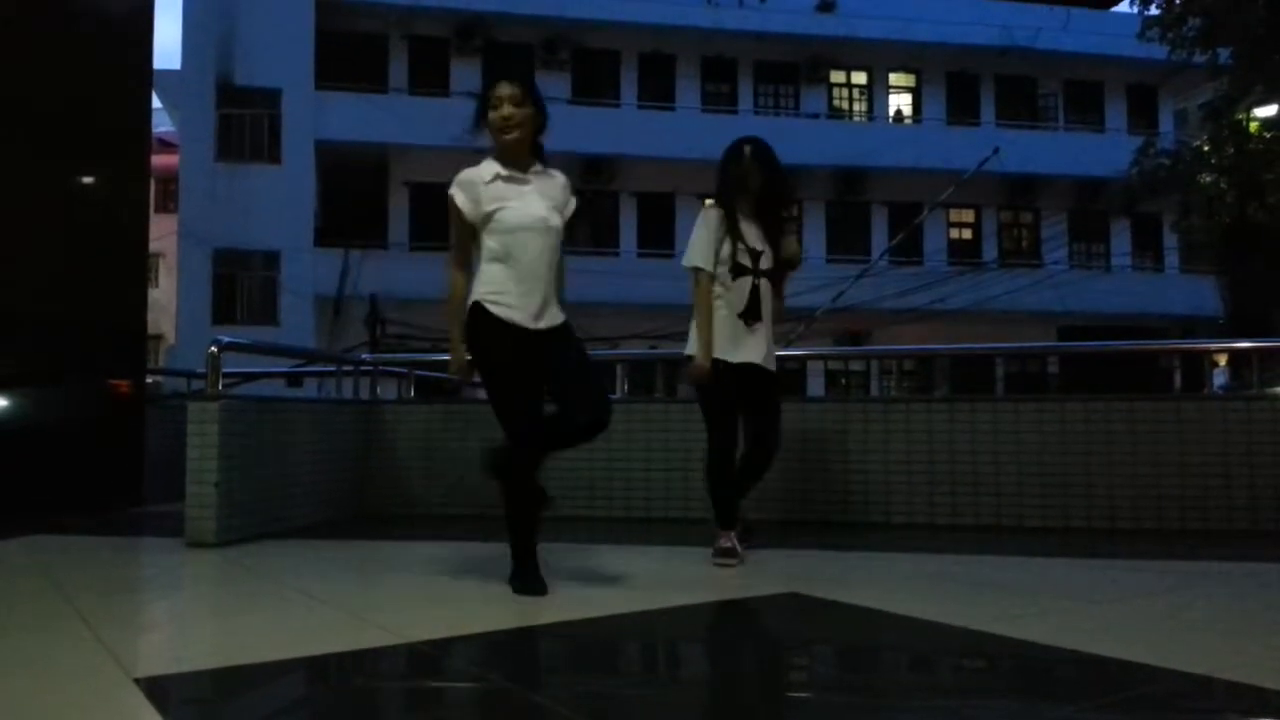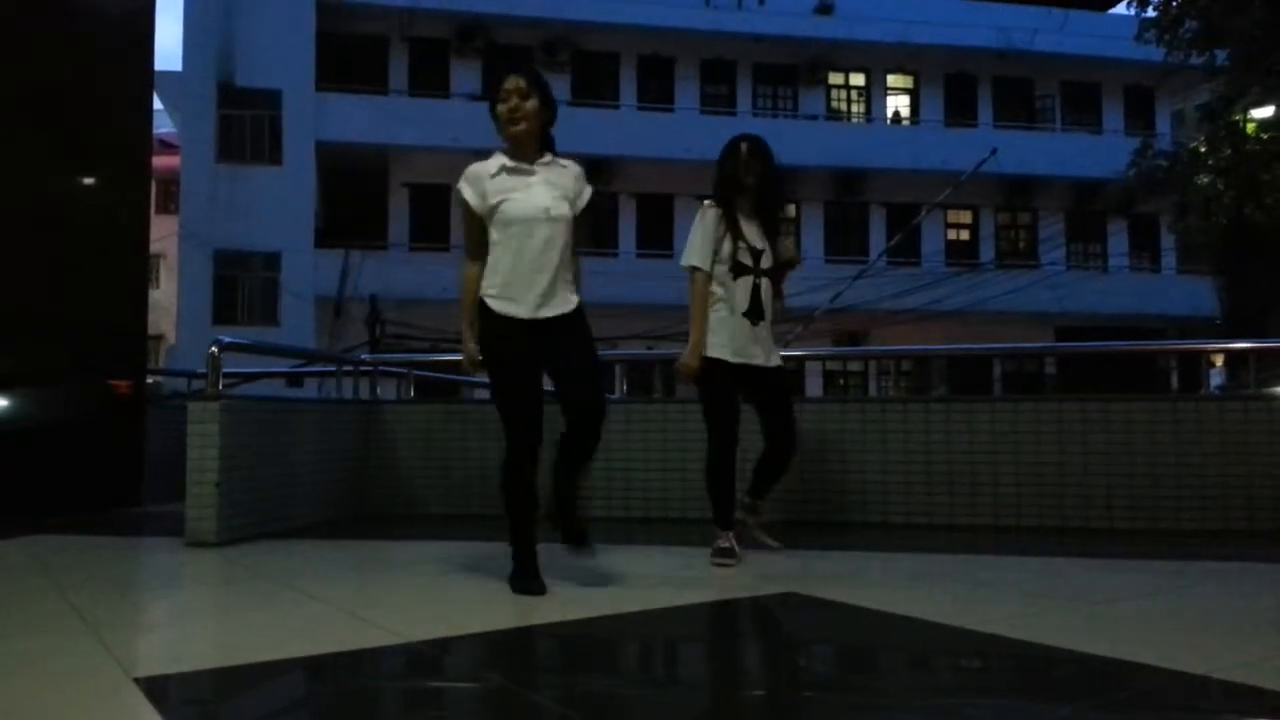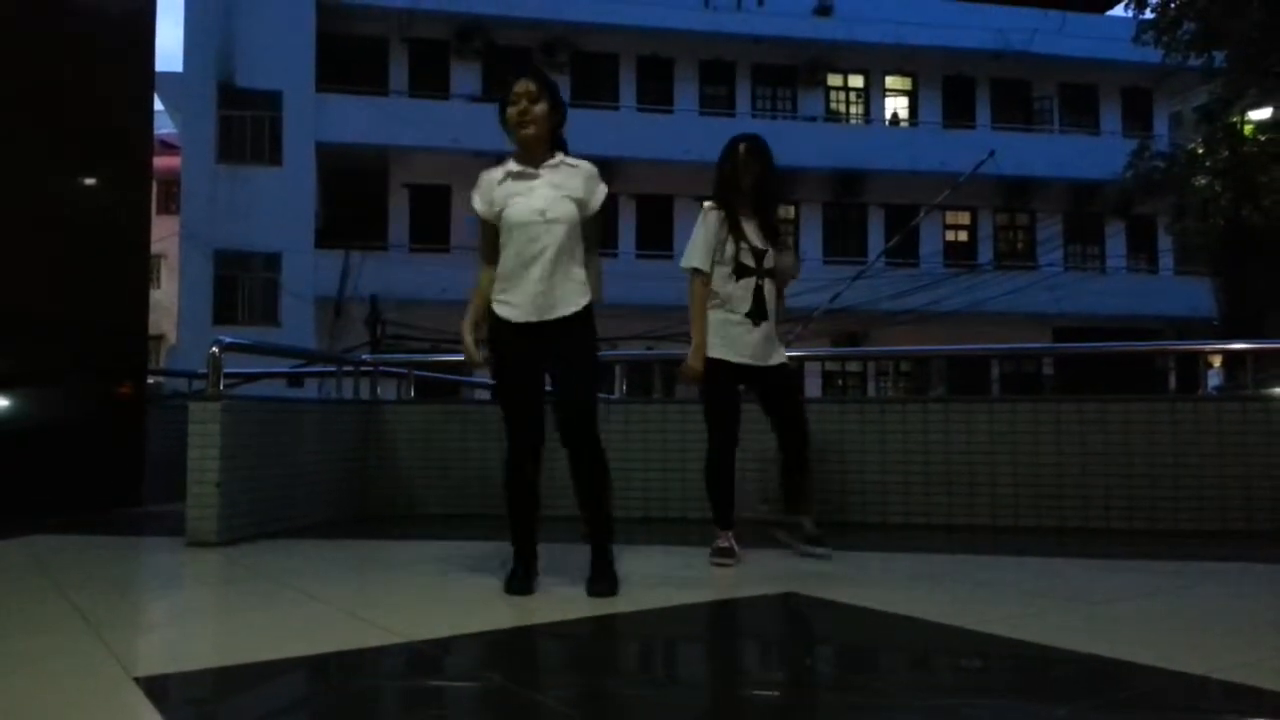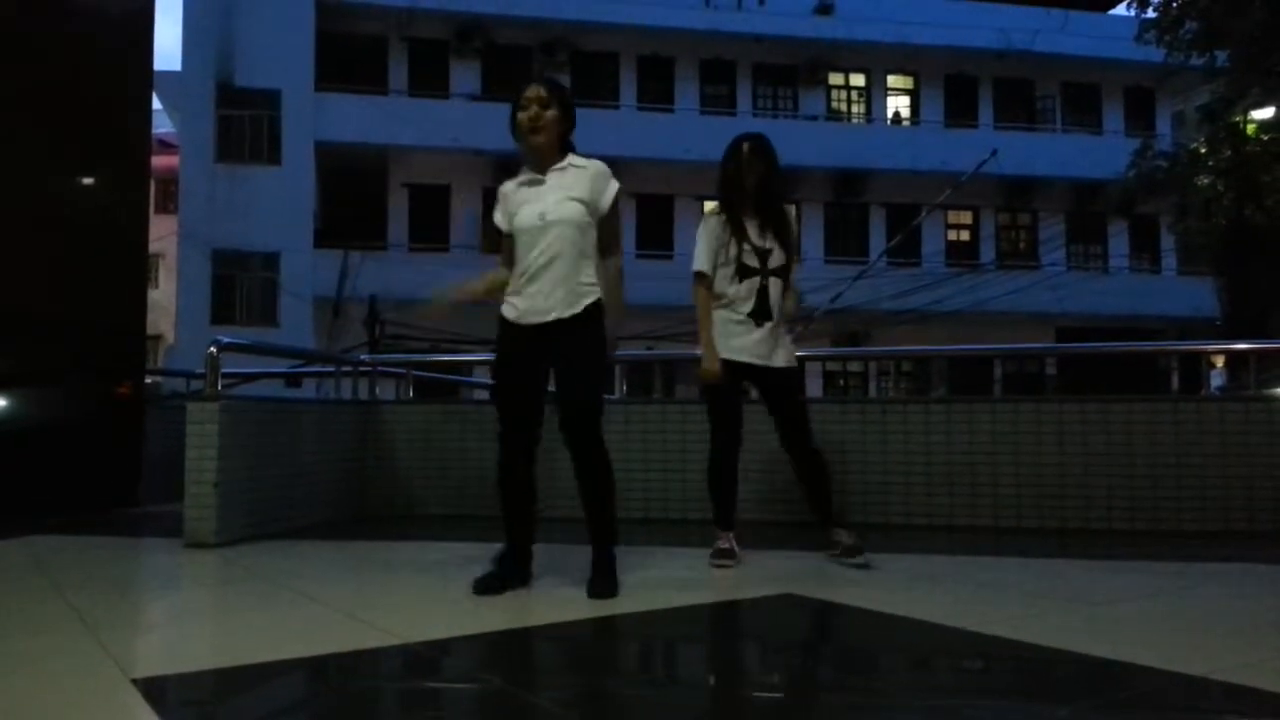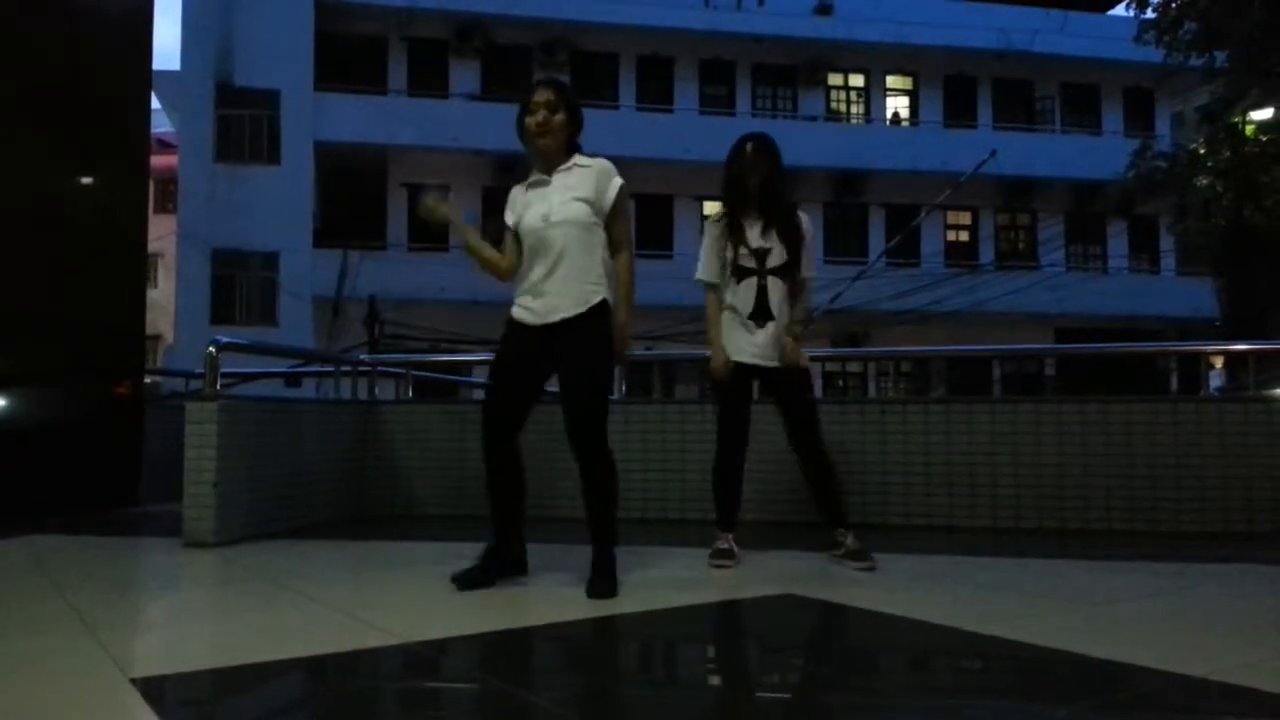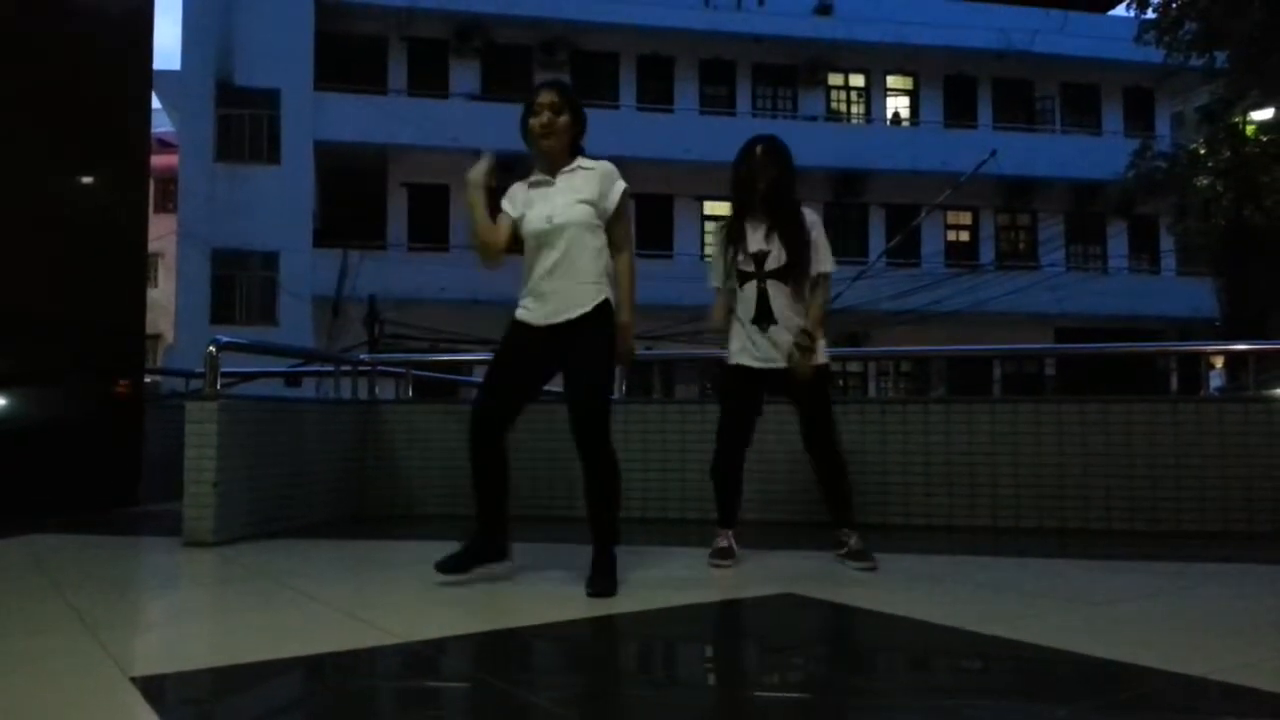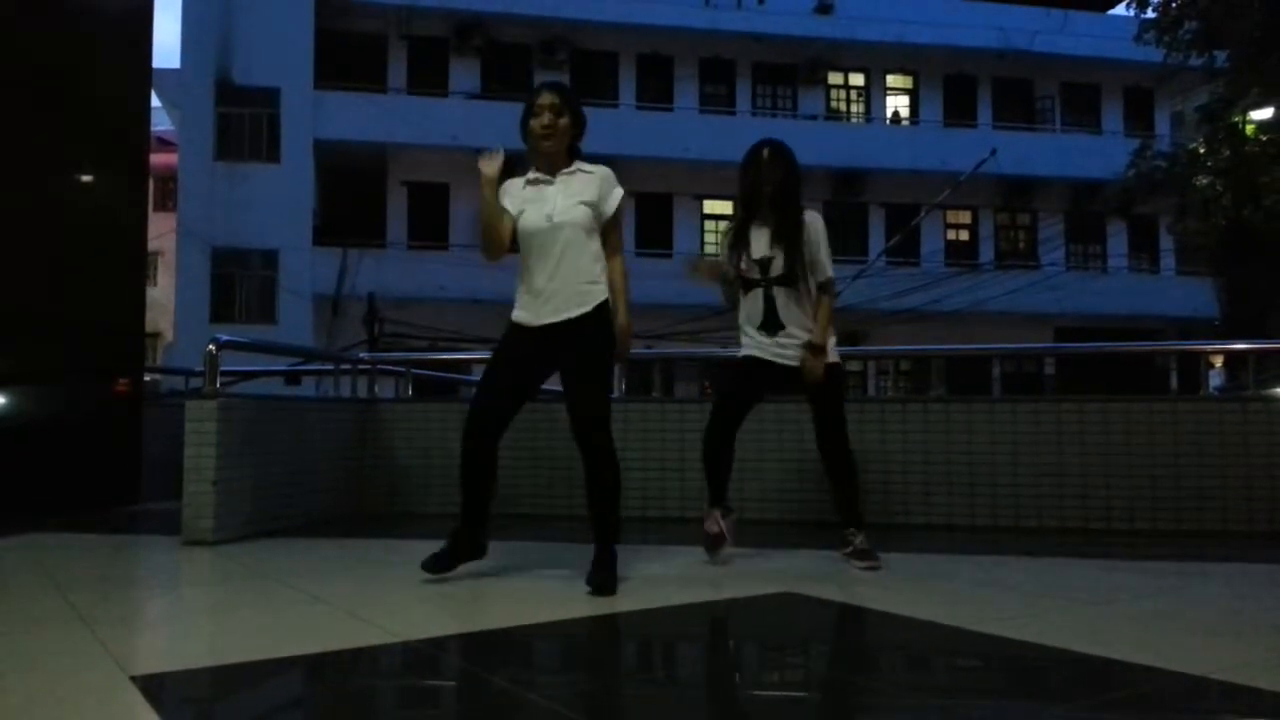
dt=0.1s
person 1, frame 1
left shoulder: (557, 185)
right shoulder: (473, 182)
right elbow: (460, 266)
right wrist: (457, 340)
left hip: (550, 325)
right hip: (496, 324)
left knee: (592, 413)
right knee: (525, 435)
left ankle: (514, 464)
right ankle: (524, 560)
person 1, frame 2
left shoulder: (570, 174)
right shoulder: (481, 176)
left elbow: (570, 251)
right elbow: (475, 259)
left wrist: (575, 309)
right wrist: (467, 328)
left hip: (563, 318)
right hip: (505, 320)
left knee: (589, 417)
right knee: (521, 438)
left ankle: (564, 496)
right ankle: (524, 559)
person 1, frame 3
left shoulder: (583, 175)
right shoulder: (493, 183)
left elbow: (590, 253)
right elbow: (491, 263)
left wrist: (593, 311)
right wrist: (470, 322)
left hip: (570, 319)
right hip: (512, 325)
left knee: (581, 433)
right knee: (523, 440)
left ankle: (601, 552)
right ankle: (523, 558)
person 1, frame 4
left shoulder: (593, 174)
right shoulder: (510, 193)
left elbow: (609, 254)
right elbow: (512, 272)
left wrist: (609, 313)
right wrist: (464, 294)
left hip: (577, 323)
right hip: (519, 325)
left knee: (582, 438)
right knee: (516, 441)
left ankle: (603, 558)
right ankle: (516, 556)
person 1, frame 5
left shoulder: (598, 174)
right shoulder: (520, 194)
left elbow: (621, 250)
right elbow: (508, 268)
left wrist: (622, 314)
right wrist: (456, 224)
left hip: (584, 321)
right hip: (528, 324)
left knee: (588, 437)
right knee: (496, 430)
left ankle: (603, 557)
right ankle: (506, 548)
person 1, frame 6
left shoulder: (602, 175)
right shoulder: (519, 193)
left elbow: (621, 251)
right elbow: (491, 253)
left wrist: (625, 312)
right wrist: (474, 192)
left hip: (588, 323)
right hip: (531, 324)
left knee: (592, 439)
right knee: (485, 422)
left ankle: (604, 557)
right ankle: (490, 536)
person 1, frame 7
left shoulder: (599, 180)
right shoulder: (514, 190)
left elbow: (613, 254)
right elbow: (495, 248)
left wrist: (621, 313)
right wrist: (487, 184)
left hip: (586, 322)
right hip: (528, 325)
left knee: (593, 437)
right knee: (480, 424)
left ankle: (605, 555)
right ankle: (470, 534)
person 2, frame 1
left shoulder: (772, 225)
right shoulder: (715, 217)
right elbow: (701, 285)
left wrist: (788, 263)
right wrist: (704, 349)
left hip: (758, 354)
right hip: (717, 352)
left knee: (766, 443)
right knee: (723, 441)
left ankle: (730, 510)
right ankle: (727, 531)
person 2, frame 2
left shoulder: (772, 223)
right shoulder: (713, 216)
right elbow: (698, 283)
left wrist: (785, 266)
right wrist: (694, 346)
left hip: (762, 352)
right hip: (718, 350)
left knee: (784, 436)
right knee: (723, 442)
left ankle: (751, 504)
right ankle: (724, 532)
person 2, frame 3
left shoulder: (771, 223)
right shoulder: (715, 217)
right elbow: (699, 284)
left wrist: (785, 275)
right wrist: (697, 347)
left hip: (767, 352)
right hip: (722, 351)
left knee: (795, 435)
right knee: (723, 442)
left ankle: (797, 520)
right ankle: (724, 532)
person 2, frame 4
left shoulder: (782, 221)
right shoulder: (716, 221)
right elbow: (702, 287)
left wrist: (787, 303)
right wrist: (708, 349)
left hip: (774, 353)
right hip: (727, 351)
left knee: (800, 441)
right knee: (725, 443)
left ankle: (836, 531)
right ankle: (725, 534)
person 2, frame 5
left shoulder: (794, 222)
right shoulder: (721, 226)
left elbow: (802, 288)
right elbow: (713, 293)
left wrist: (794, 330)
right wrist: (717, 348)
left hip: (784, 353)
right hip: (736, 353)
left knee: (809, 443)
right knee: (731, 444)
left ankle: (841, 534)
right ankle: (726, 535)
person 2, frame 6
left shoulder: (804, 221)
right shoulder: (730, 230)
left elbow: (821, 286)
right elbow: (727, 290)
left wrist: (808, 341)
right wrist: (722, 311)
left hip: (801, 354)
right hip: (746, 356)
left knee: (822, 445)
right knee: (731, 442)
left ankle: (847, 535)
right ankle: (726, 531)
person 2, frame 7
left shoulder: (807, 223)
right shoulder: (736, 233)
left elbow: (825, 290)
right elbow: (734, 294)
left wrist: (817, 345)
right wrist: (715, 274)
left hip: (812, 353)
right hip: (757, 353)
left knee: (834, 443)
right knee: (719, 428)
left ankle: (854, 533)
right ankle: (718, 511)
